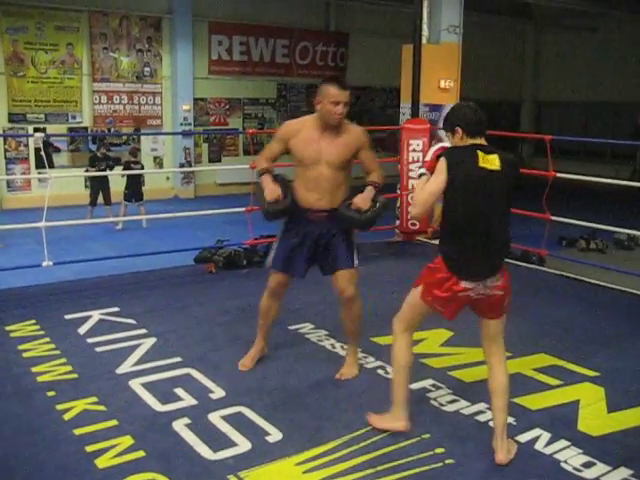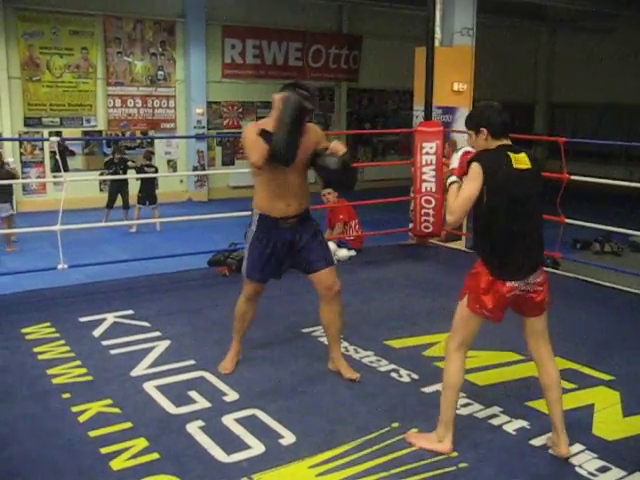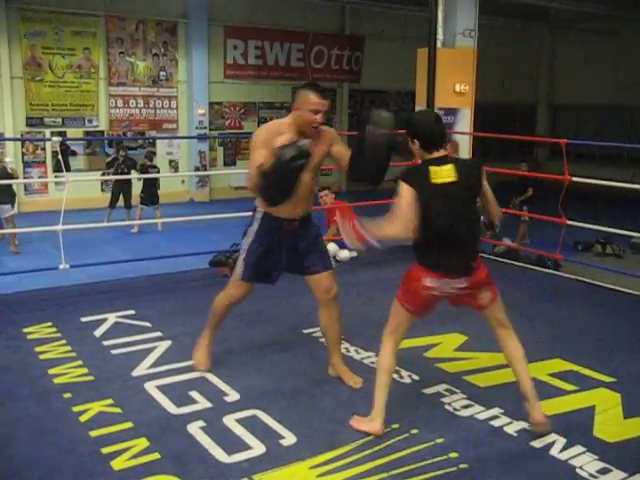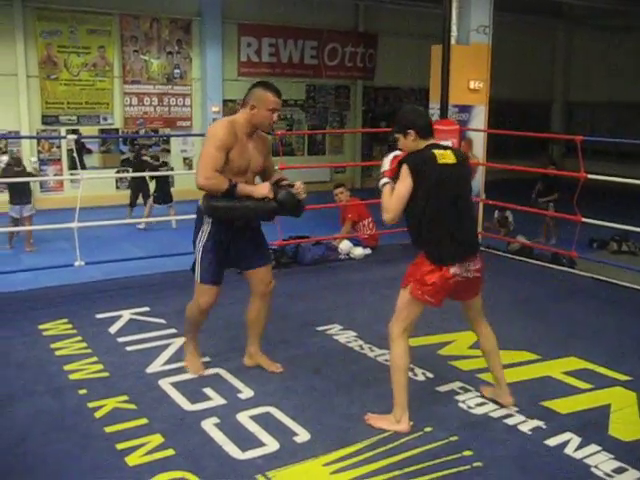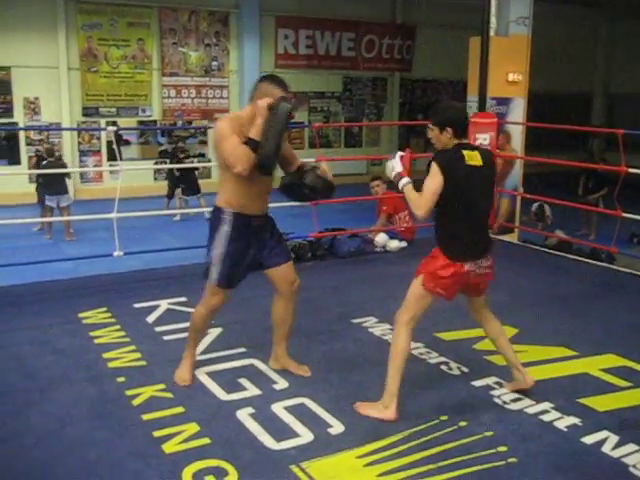
dt=0.7s
person 1, frame 1
left shoulder: (451, 159)
right shoulder: (509, 165)
left elbow: (416, 209)
left wrist: (427, 173)
left hip: (453, 269)
right hip: (493, 272)
left knee: (401, 328)
right knee: (495, 353)
left ankle: (399, 414)
right ankle: (500, 442)
person 1, frame 2
left shoulder: (483, 163)
right shoulder: (531, 162)
left elbow: (453, 216)
left wrist: (456, 176)
left hip: (494, 273)
right hip: (532, 272)
left knee: (455, 348)
right knee: (542, 350)
left ankle: (443, 435)
right ankle: (560, 438)
person 1, frame 3
left shoulder: (412, 178)
right shoulder: (473, 169)
left elbow: (405, 230)
right elbow: (495, 213)
left wrist: (364, 231)
left hip: (427, 274)
right hip: (469, 271)
left knee: (391, 338)
right knee: (503, 328)
left ankle: (376, 418)
right ankle: (534, 407)
person 1, frame 4
left shoulder: (413, 162)
right shoulder: (460, 159)
left elbow: (389, 215)
left wrist: (386, 177)
left hip: (435, 263)
right hip: (470, 258)
left knee: (397, 331)
right knee: (478, 321)
left ankle: (399, 416)
right ankle: (502, 389)
person 1, frame 5
left shoulder: (444, 162)
right shoulder: (486, 157)
left elbow: (421, 211)
left wrist: (400, 176)
left hip: (450, 258)
right hip: (479, 256)
left knee: (404, 321)
right knee: (482, 313)
left ankle: (387, 404)
right ankle: (520, 375)
person 2, frame 1
left shoulder: (356, 135)
right shoulder: (292, 129)
left elbow: (375, 172)
right elbow: (261, 160)
left wrist: (368, 193)
right wrist: (267, 181)
left hip: (335, 221)
right hip: (299, 220)
left knee: (348, 292)
right knee: (275, 286)
left ankle: (352, 353)
right ankle: (259, 346)
person 2, frame 2
left shoulder: (312, 132)
right shoulder: (255, 129)
left elbow: (332, 166)
right elbow: (258, 159)
left wrist: (337, 151)
right wrist: (275, 118)
left hip: (303, 223)
right hip: (267, 224)
left knee: (331, 288)
right knee: (251, 292)
left ankle: (336, 357)
right ankle: (235, 349)
person 2, frame 3
left shoulder: (326, 136)
right shoulder: (268, 133)
left elbow: (352, 166)
right elbow: (253, 184)
right wrist: (275, 154)
left hip: (304, 226)
right hip: (268, 224)
left knee: (329, 294)
right knee: (236, 291)
left ankle: (337, 363)
right ankle: (205, 339)
person 2, frame 4
left shoulder: (262, 139)
right shoulder: (222, 131)
left elbow: (268, 174)
right elbow: (204, 179)
left wrist: (288, 185)
right wrist: (251, 189)
left hip: (246, 221)
right hip: (215, 221)
left knee: (264, 286)
right knee: (206, 299)
left ankle: (253, 352)
right ankle: (191, 345)
person 2, frame 5
left shoulder: (273, 131)
right shoulder: (227, 126)
left elbow: (289, 164)
right elbow: (241, 167)
left wrist: (313, 169)
right wrist: (259, 121)
left hip: (261, 221)
right hip: (231, 222)
left knee: (288, 285)
right knee: (214, 298)
left ankle: (279, 355)
right ankle: (187, 359)
